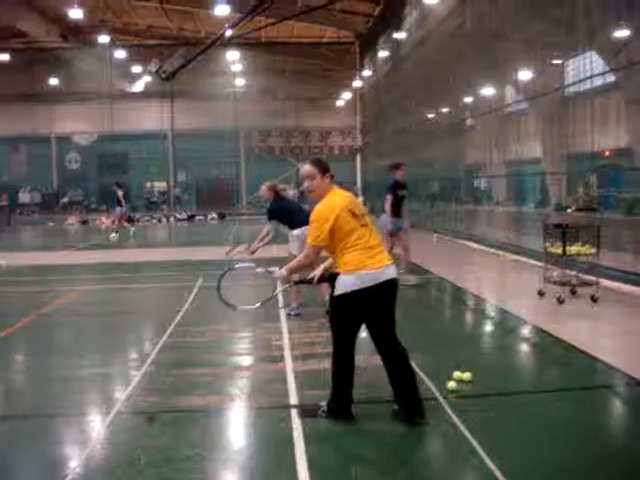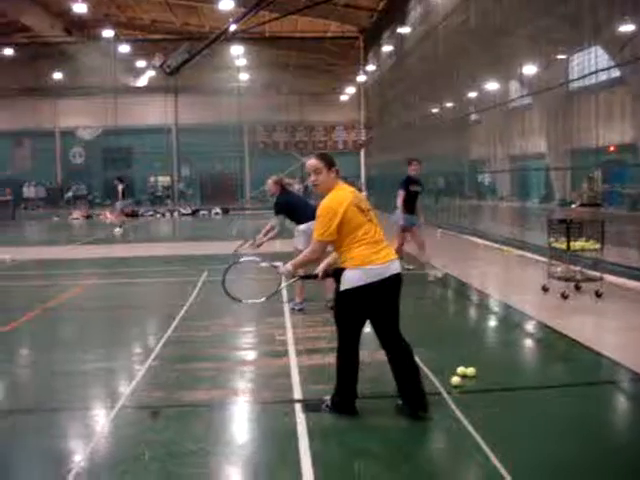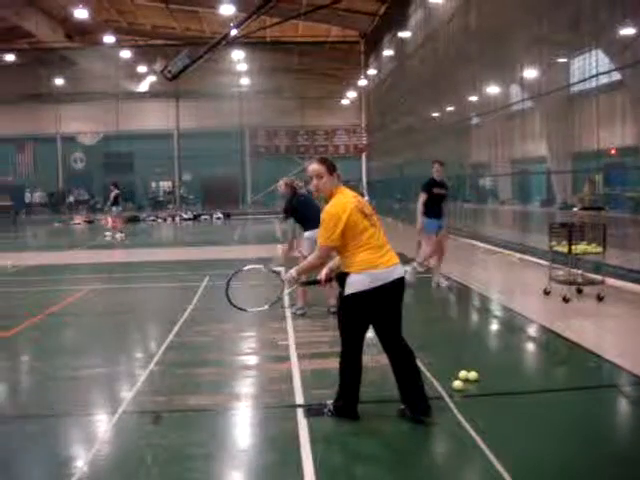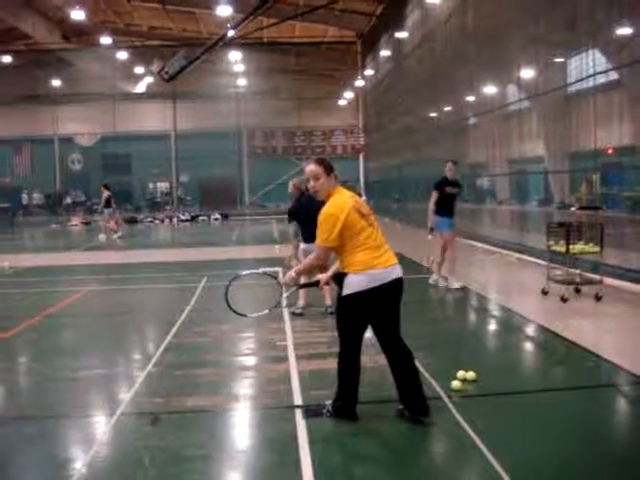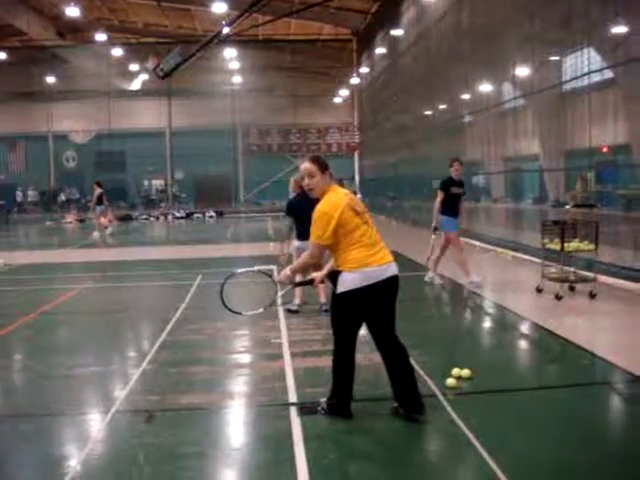
dt=0.2s
person 1, frame 1
left shoulder: (323, 210)
right shoulder: (348, 198)
left elbow: (309, 257)
left wrist: (285, 271)
right wrist: (325, 267)
left hip: (356, 282)
right hip: (385, 275)
left knee: (343, 347)
right knee: (389, 343)
left ankle: (340, 407)
right ankle: (412, 408)
person 1, frame 2
left shoulder: (330, 204)
right shoulder: (351, 193)
left elbow: (316, 251)
left wrist: (291, 266)
right wrist: (329, 263)
left hip: (361, 277)
right hip: (389, 270)
left knee: (348, 342)
right knee: (392, 338)
left ankle: (343, 402)
right ankle: (415, 402)
person 1, frame 3
left shoulder: (334, 209)
right shoulder: (353, 198)
left elbow: (321, 256)
left wrist: (295, 272)
right wrist: (331, 269)
left hip: (365, 282)
right hip: (392, 276)
left knee: (351, 347)
right knee: (395, 343)
left ankle: (345, 406)
right ankle: (418, 406)
person 1, frame 4
left shoulder: (331, 210)
right shoulder: (350, 198)
left elbow: (319, 258)
left wrist: (294, 274)
right wrist: (333, 273)
left hip: (363, 282)
right hip: (390, 275)
left knee: (349, 347)
right knee: (393, 343)
left ankle: (344, 407)
right ankle: (416, 407)
person 1, frame 5
left shoulder: (325, 208)
right shoulder: (346, 196)
left elbow: (314, 256)
left wrist: (289, 272)
right wrist: (328, 271)
left hip: (358, 280)
right hip: (386, 273)
left knee: (344, 345)
right knee: (388, 341)
left ankle: (338, 404)
right ankle: (411, 404)
person 2, frame 1
left shoulder: (273, 207)
right shoulder: (284, 201)
left elbow: (272, 233)
right elbow: (270, 228)
left wrist: (258, 245)
right wrist: (257, 243)
left hip: (300, 232)
left ankle: (295, 306)
right ankle: (329, 301)
person 2, frame 2
left shoulder: (279, 202)
right shoulder: (291, 197)
left elbow: (278, 228)
right elbow: (275, 222)
left wrist: (263, 240)
right wrist: (262, 237)
left hip: (306, 227)
left ankle: (299, 302)
right ankle: (330, 299)
person 2, frame 3
left shoulder: (289, 204)
right shoulder: (304, 196)
left wrist: (288, 247)
right wrist: (298, 241)
left hip: (312, 233)
left ankle: (300, 306)
right ankle: (332, 304)
person 2, frame 4
left shoulder: (294, 208)
right shoulder: (317, 200)
left elbow: (297, 233)
left wrist: (295, 252)
left hip: (308, 244)
left ankle: (301, 305)
right ankle: (329, 305)
person 2, frame 5
left shoulder: (291, 203)
right shoulder: (317, 198)
left elbow: (289, 226)
left wrist: (286, 245)
left hip: (302, 242)
left knee: (299, 272)
left ankle: (296, 303)
right ankle: (323, 302)
person 3, frame 1
left shoulder: (404, 186)
right shoulder: (392, 186)
right elbow: (388, 205)
left wrist: (405, 220)
right wrist: (389, 222)
left hip: (399, 219)
right hip: (391, 219)
left knee: (405, 247)
right knee: (390, 247)
person 3, frame 2
left shoulder: (419, 183)
right shoulder: (405, 182)
right elbow: (399, 200)
left wrist: (419, 217)
right wrist: (401, 218)
left hip: (413, 216)
right hip: (404, 216)
left knee: (421, 243)
right knee: (400, 244)
person 3, frame 3
left shoulder: (445, 186)
right shoulder: (428, 185)
right elbow: (420, 204)
left wrist: (443, 218)
right wrist: (419, 222)
left hip: (440, 220)
right hip: (429, 220)
left knee: (441, 250)
right knee: (431, 250)
left ankle: (436, 276)
right ankle: (414, 267)
person 3, frame 4
left shoulder: (457, 185)
right shoulder: (440, 183)
right elbow: (432, 202)
left wrist: (454, 219)
right wrist: (430, 220)
left hip: (450, 218)
right hip: (441, 218)
left knee: (444, 249)
right knee: (451, 248)
left ankle: (436, 275)
right ankle: (452, 279)
person 3, frame 5
left shoulder: (461, 184)
right shoulder: (446, 183)
right elbow: (438, 202)
left wrist: (461, 216)
right wrist: (435, 220)
left hip: (454, 218)
right hip: (446, 218)
left knee: (444, 248)
right knee: (459, 248)
left ankle: (431, 273)
right ankle: (469, 277)
